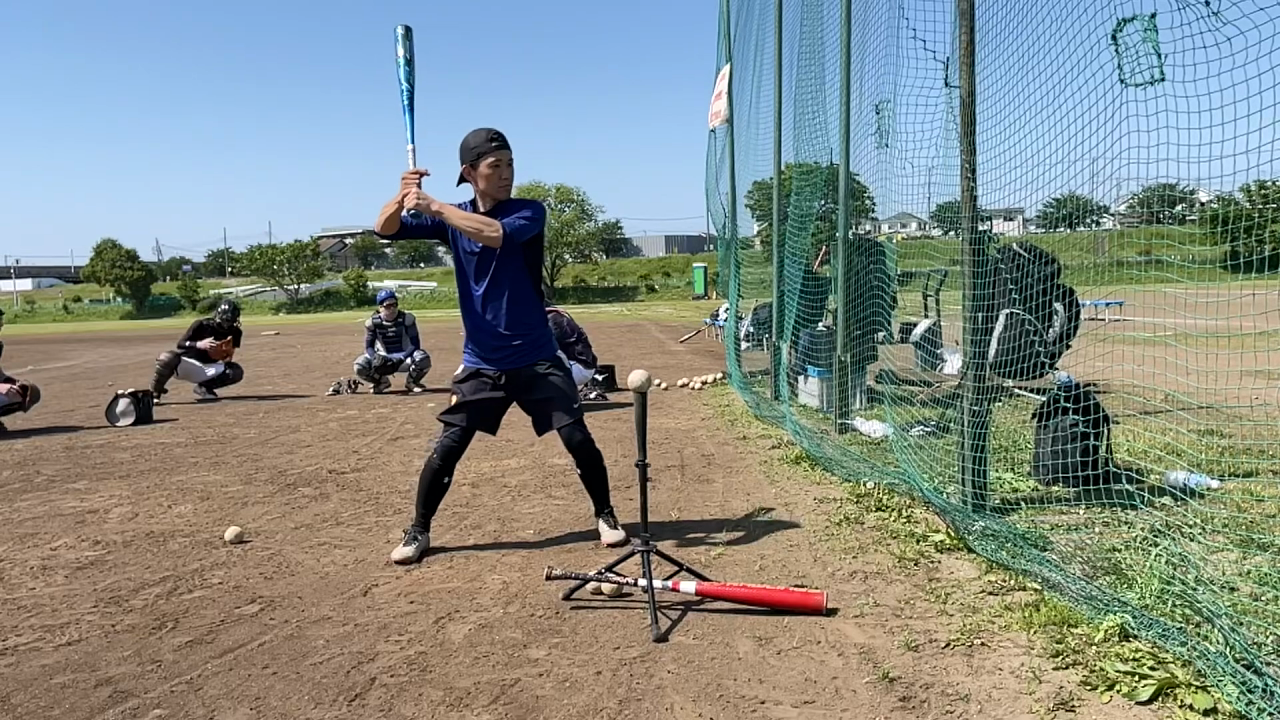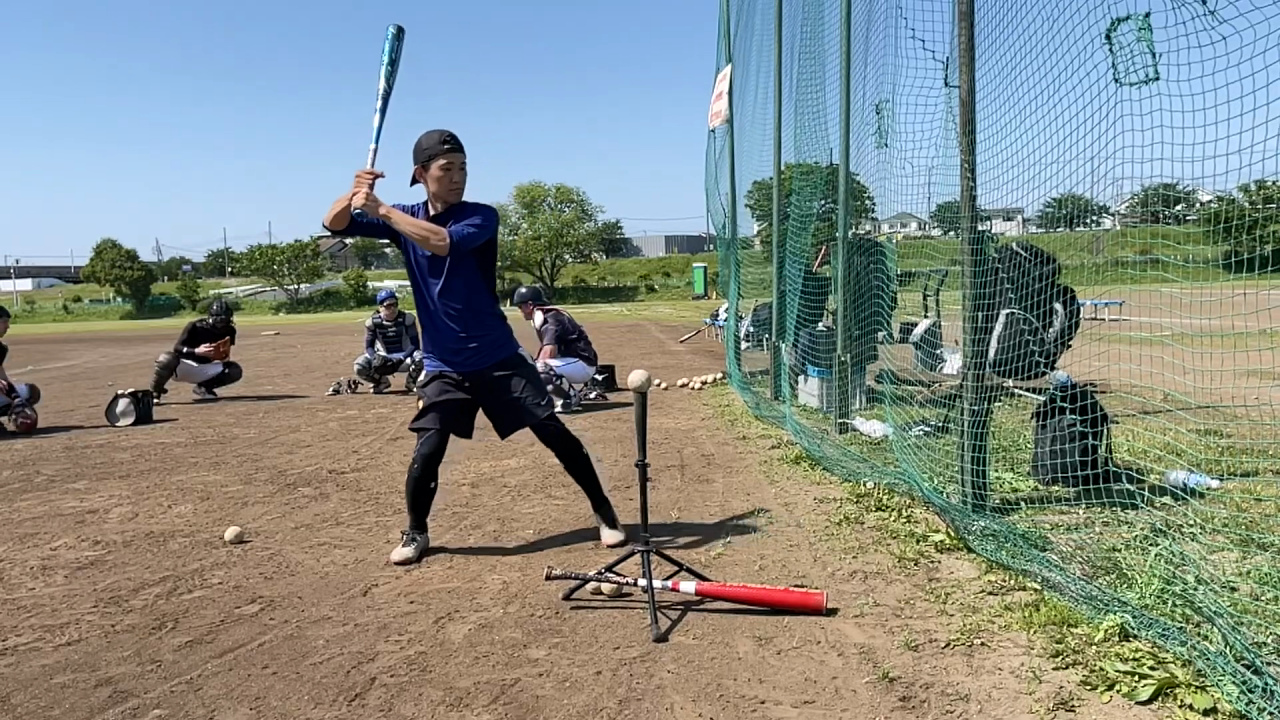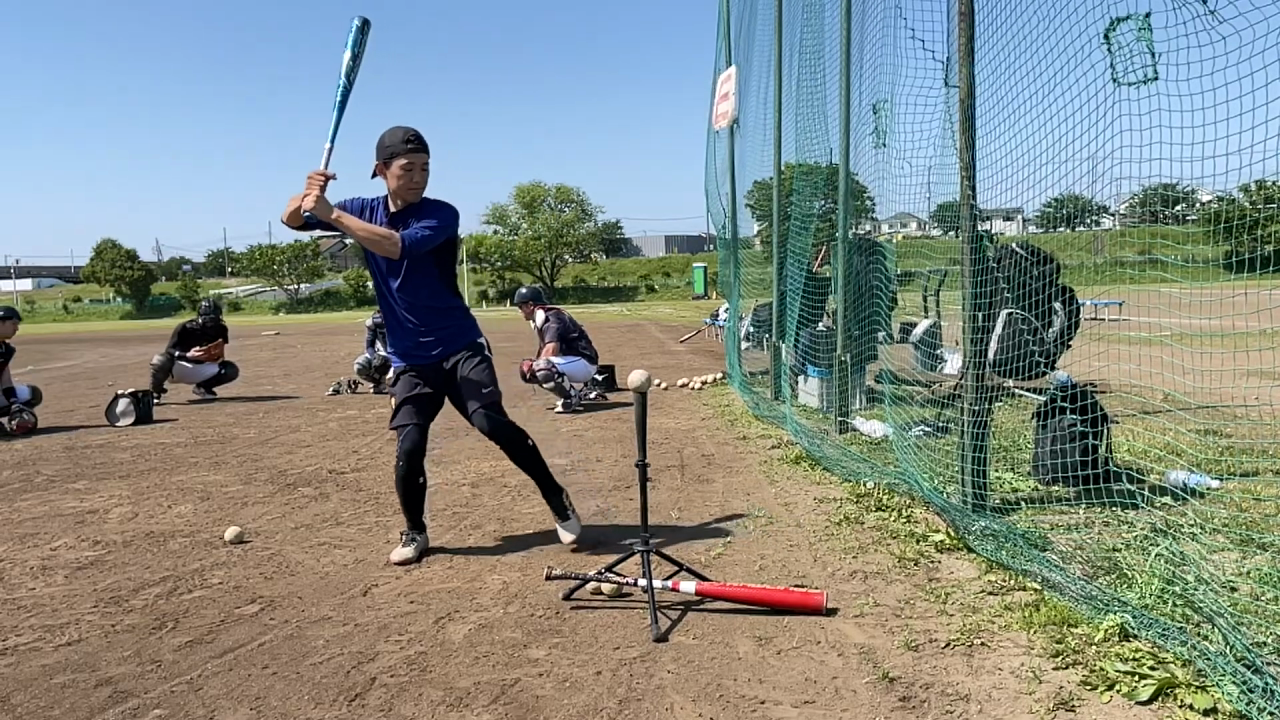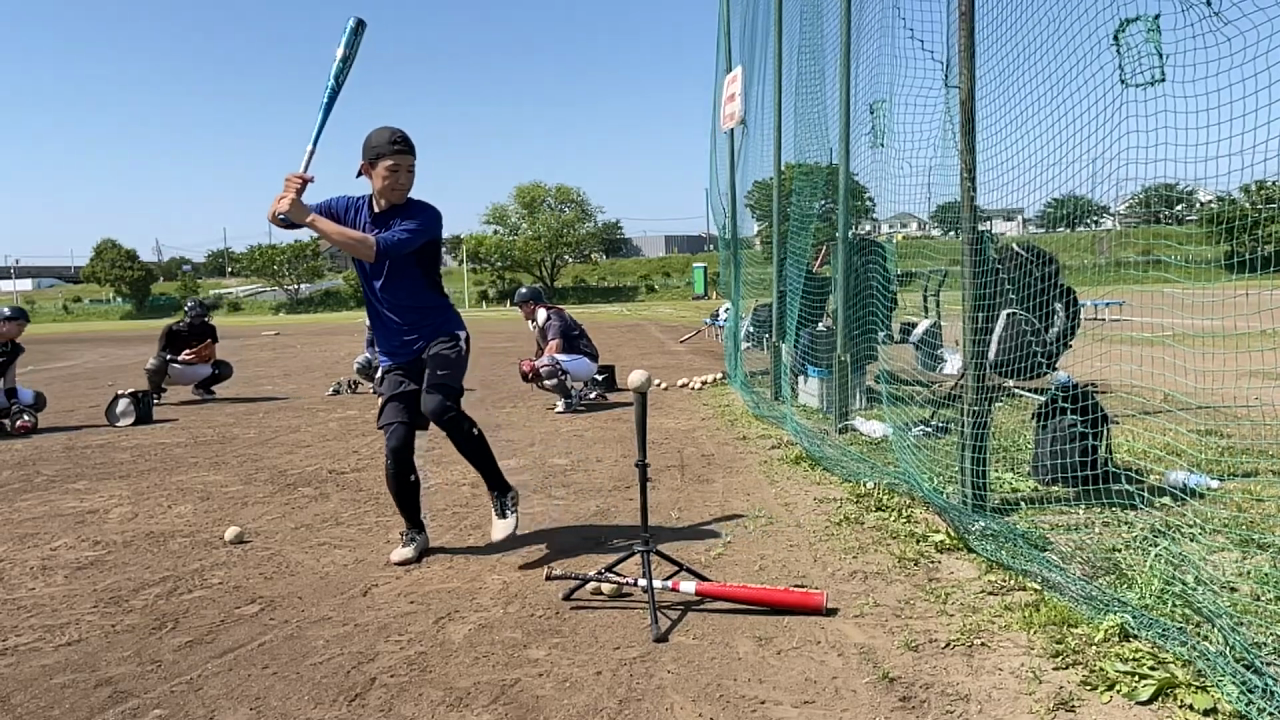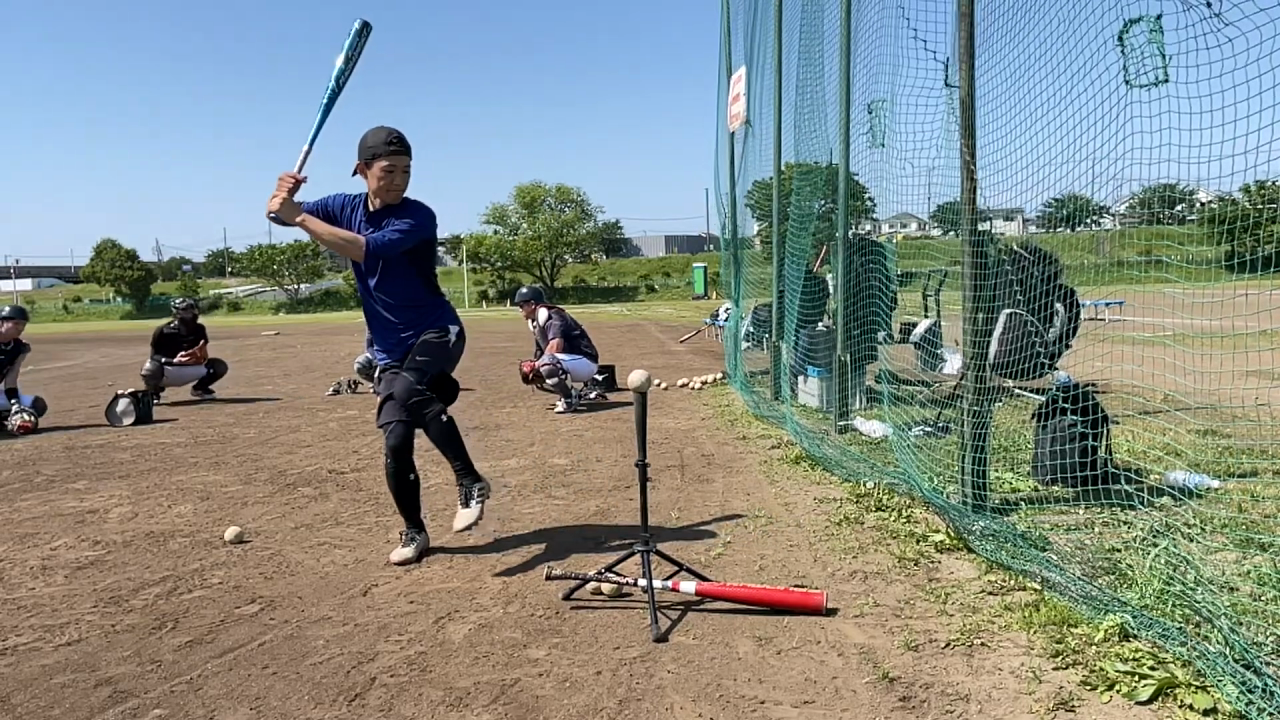
dt=1s
person 1, frame 1
left shoulder: (529, 212)
right shoulder: (451, 217)
left elbow: (495, 233)
right elbow: (385, 230)
left wrist: (434, 206)
right wrist: (403, 196)
left hip: (536, 359)
right hip: (481, 363)
left knee: (577, 438)
right knee: (447, 448)
left ankle: (605, 514)
right ankle: (419, 530)
person 1, frame 2
left shoulder: (482, 216)
right shoulder: (405, 218)
left elbow: (443, 241)
right elbow: (334, 224)
left wrist: (381, 209)
right wrist: (355, 193)
left hip: (499, 358)
right hip: (443, 366)
left knee: (554, 434)
right knee: (427, 453)
left ankle: (604, 512)
right ankle: (416, 532)
person 1, frame 3
left shoulder: (442, 215)
right shoulder: (364, 210)
left elbow: (397, 246)
right elbow: (292, 220)
left wrist: (332, 214)
right wrist: (309, 192)
left hip: (460, 345)
right hip: (409, 358)
left knee: (493, 422)
right knee: (409, 447)
left ankle: (556, 498)
right ankle: (415, 531)
person 1, frame 4
left shoulder: (425, 216)
right shoulder: (348, 209)
left elbow: (374, 249)
right elbow: (278, 218)
left wrist: (309, 217)
right wrist: (287, 196)
left hip: (442, 337)
right hip: (394, 354)
left knee: (437, 405)
right knee: (397, 445)
left ankle: (501, 492)
right ankle: (414, 531)
person 1, frame 5
left shoulder: (418, 216)
right shoulder: (345, 207)
left elbow: (366, 249)
right elbow: (277, 214)
left wrist: (300, 217)
right wrist: (282, 195)
left hip: (437, 332)
right hip: (391, 350)
left knee: (409, 390)
right knee: (396, 443)
left ankle: (470, 482)
right ankle: (414, 531)
